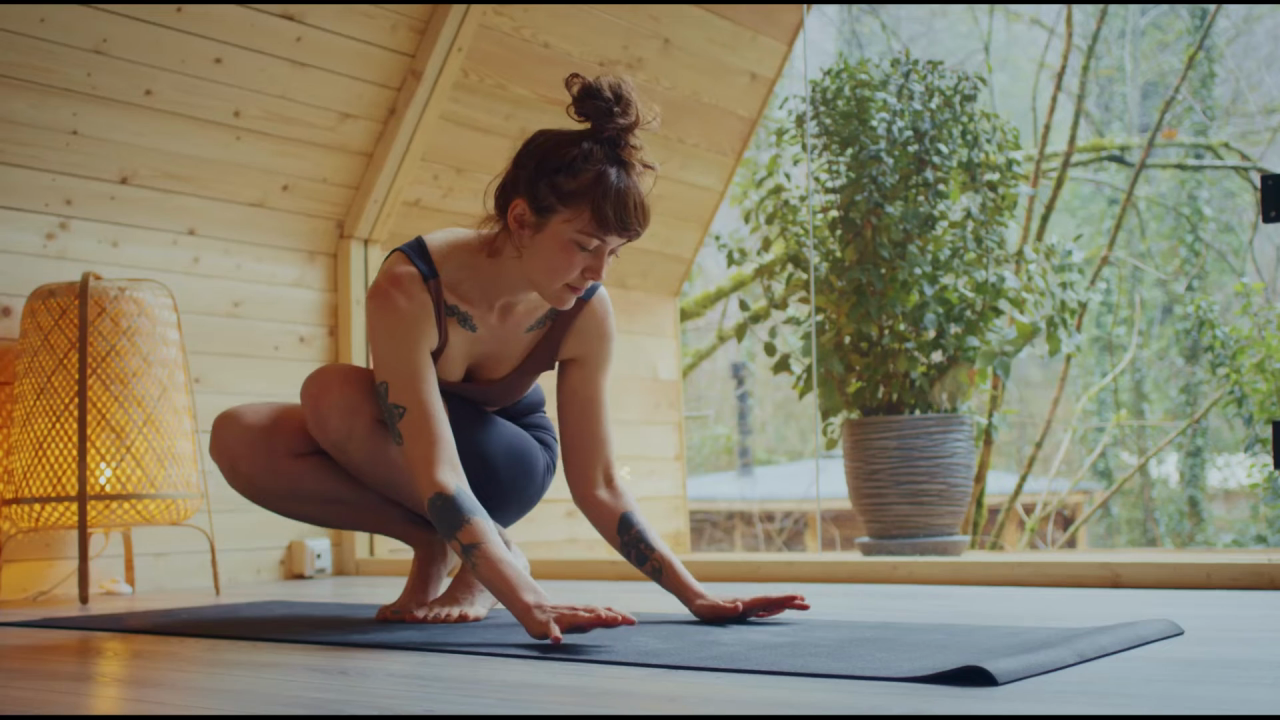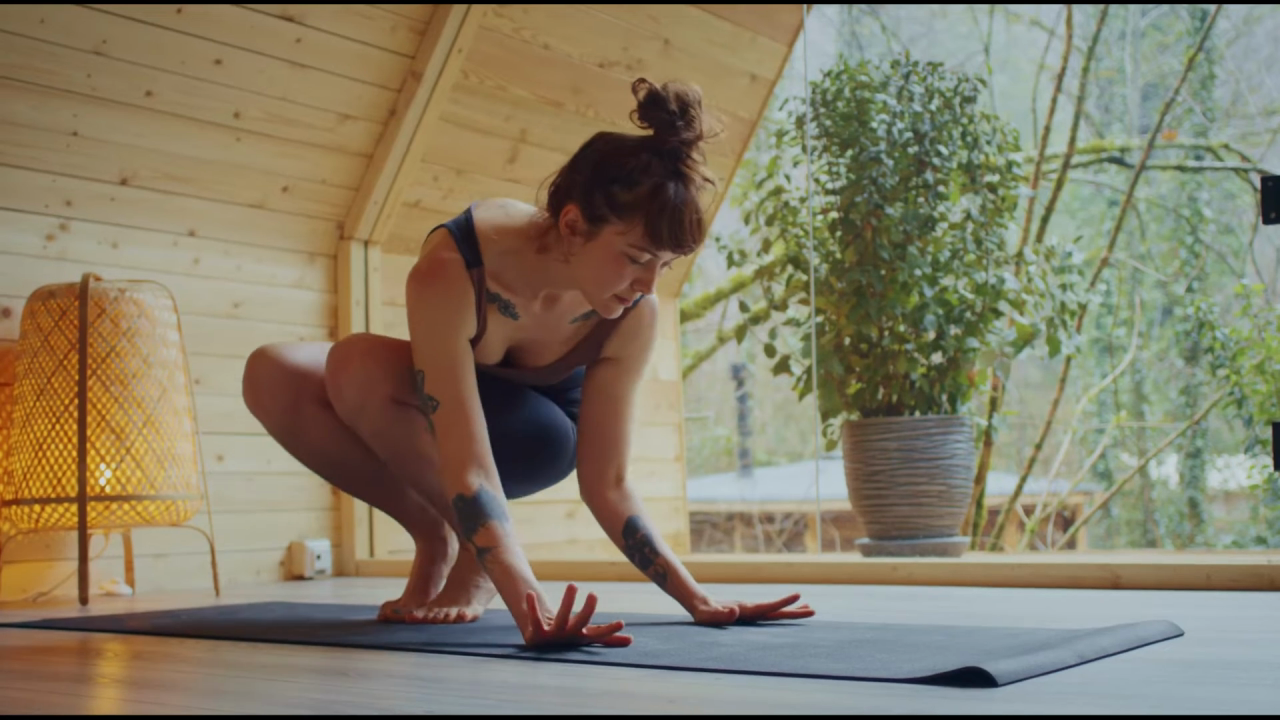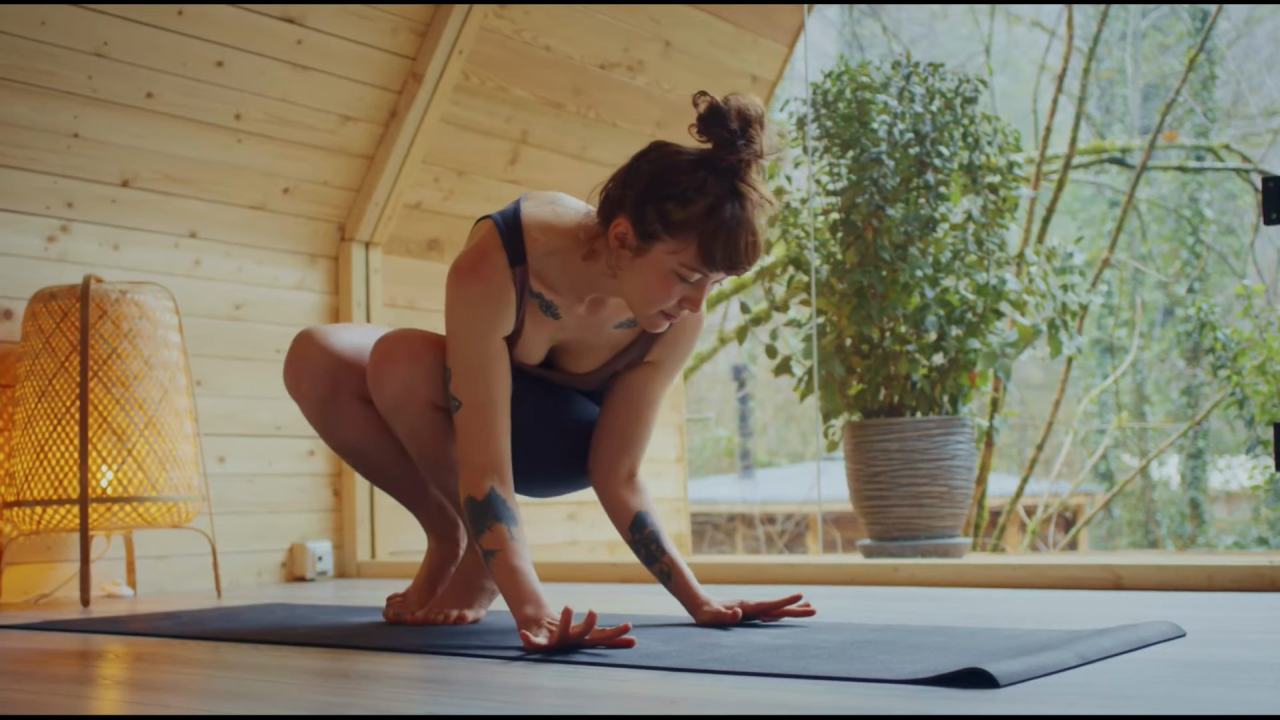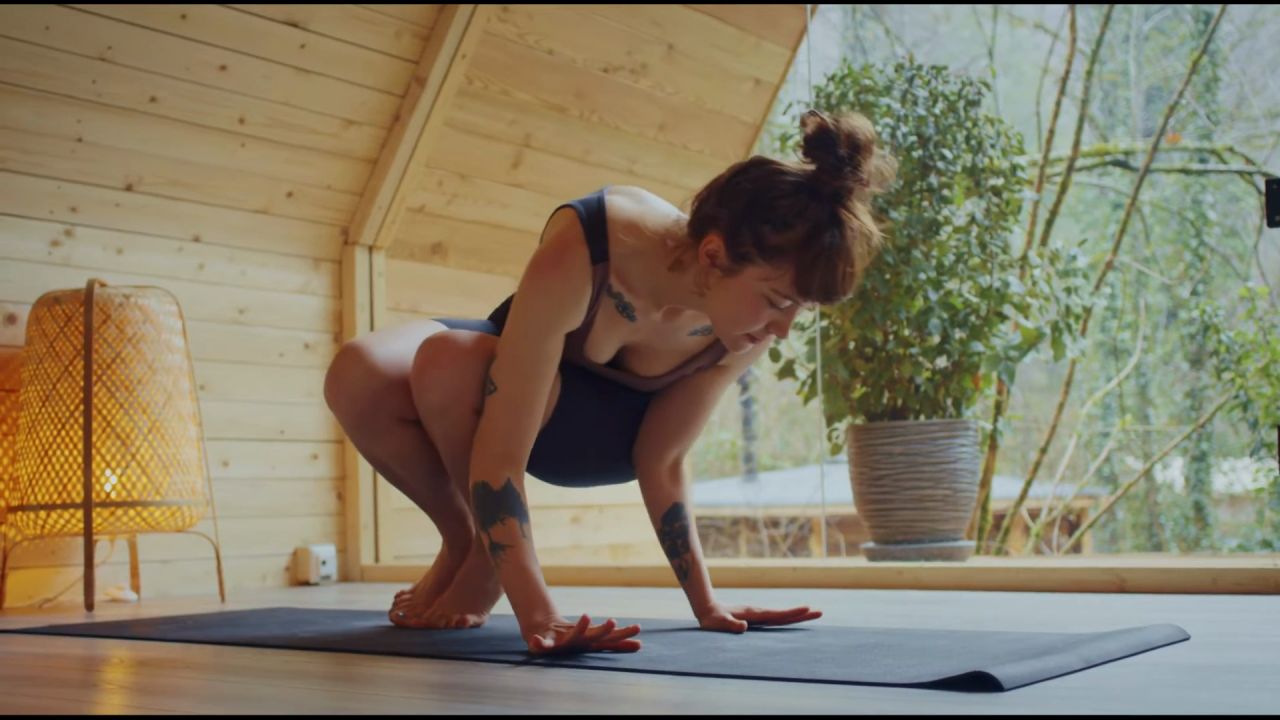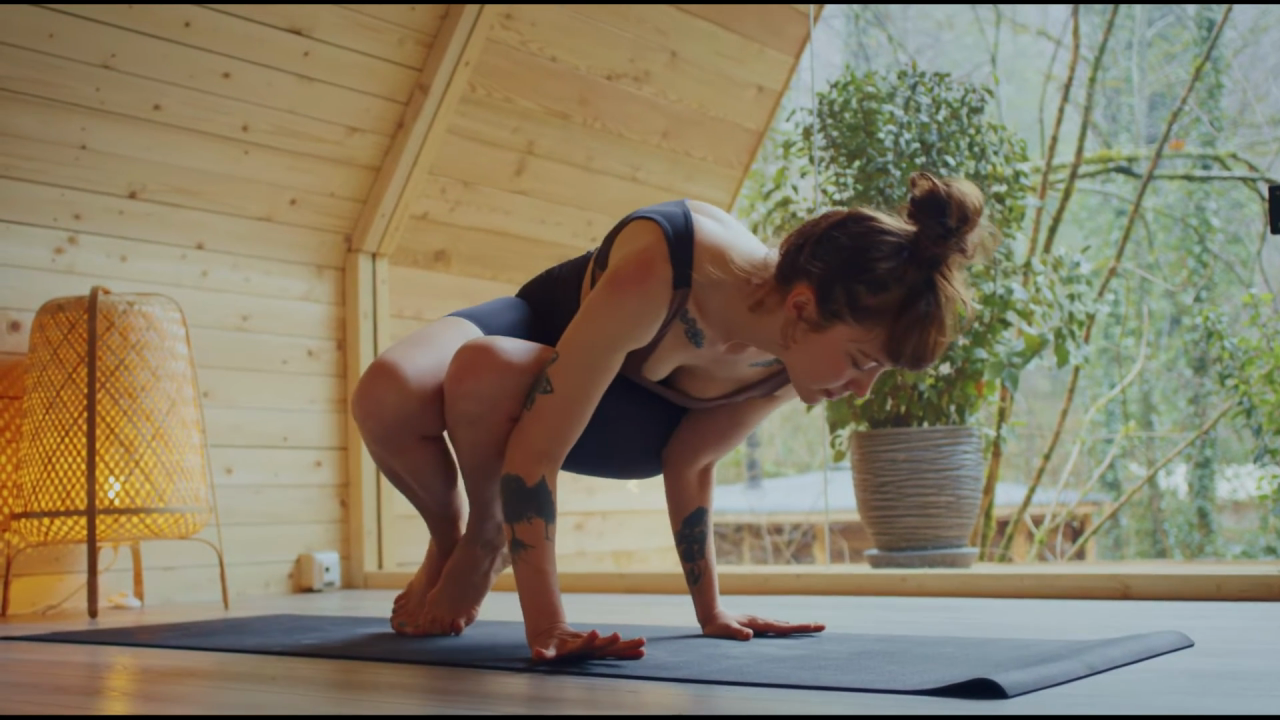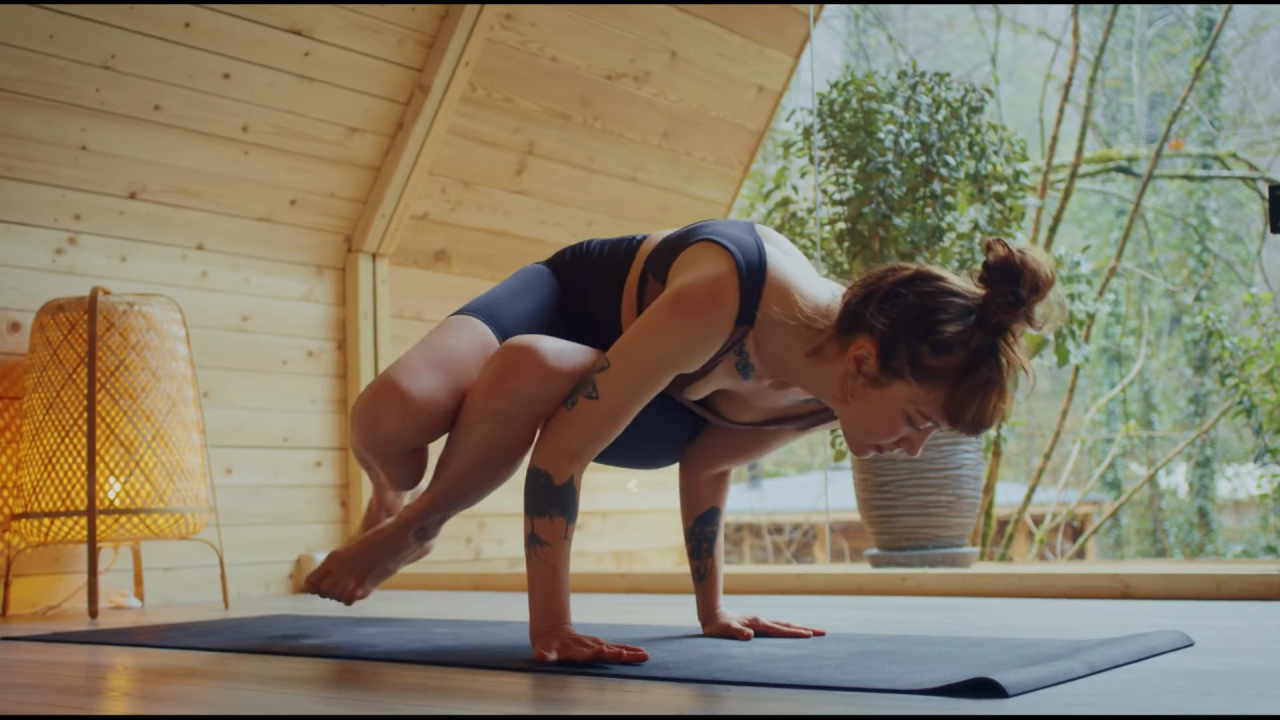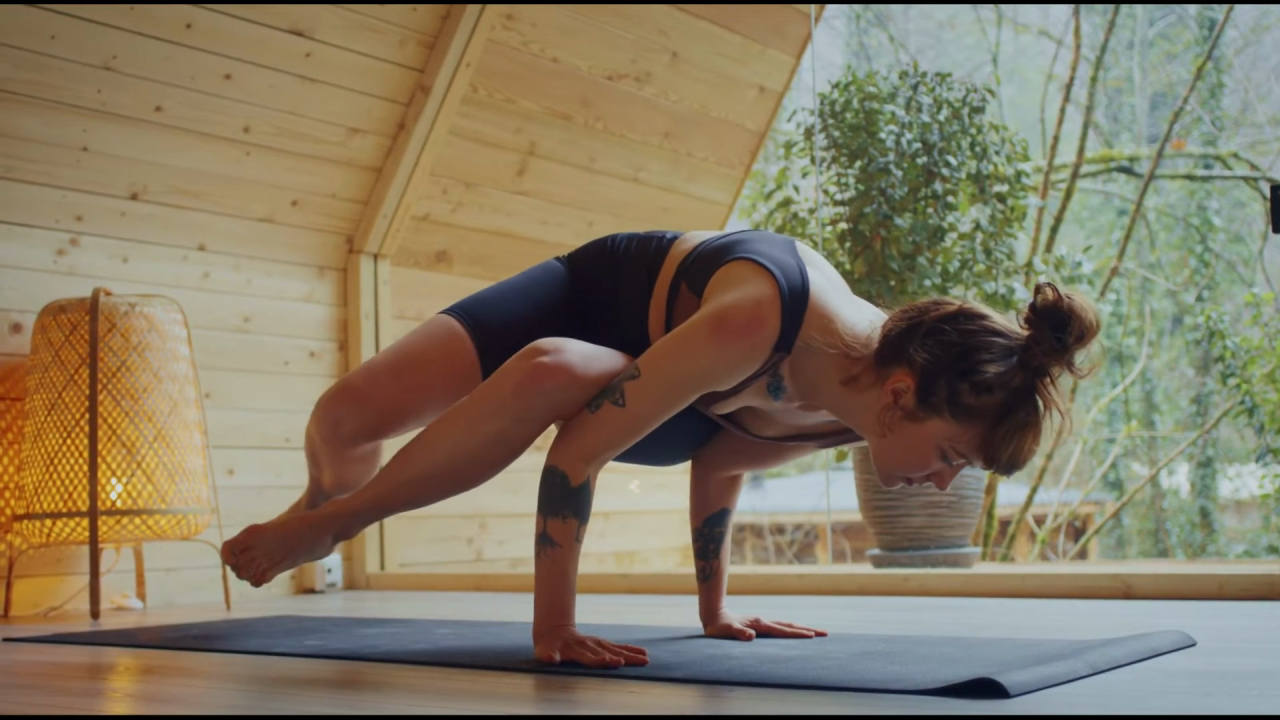
dt=0.7s
person 1, frame 1
left shoulder: (586, 315)
right shoulder: (406, 290)
left elbow: (597, 486)
right elbow: (436, 476)
left wrist: (693, 594)
right wrist: (529, 604)
left hip: (509, 459)
right hip: (401, 460)
left knee: (332, 397)
right knee: (240, 442)
left ankle: (490, 552)
right ankle: (431, 544)
person 1, frame 2
left shoulder: (634, 317)
right shoulder: (449, 272)
left elbow: (606, 485)
right elbow: (469, 469)
left wrist: (696, 599)
right wrist: (530, 607)
left hip: (540, 433)
right hip: (434, 417)
left knee: (358, 369)
right knee: (272, 376)
left ankle: (474, 559)
right ankle: (436, 538)
person 1, frame 3
left shoulder: (676, 324)
right shoulder: (493, 265)
left elbow: (617, 478)
right elbow: (486, 468)
left wrist: (698, 601)
right wrist: (533, 612)
left hip: (567, 437)
right hip: (462, 416)
left knee: (404, 366)
right knee: (316, 360)
left ankle: (482, 561)
right ankle: (447, 538)
person 1, frame 4
left shoulder: (743, 322)
right shoulder: (577, 255)
left elbow: (661, 461)
right elbow: (500, 455)
left wrist: (705, 602)
right wrist: (538, 617)
left hip: (603, 431)
right hip: (509, 362)
right knee: (358, 374)
left ankle: (486, 561)
right ankle: (464, 542)
person 1, frame 5
left shoulder: (799, 353)
right shoulder: (654, 273)
left elbow: (689, 464)
right elbow: (535, 447)
left wrist: (711, 609)
right wrist: (546, 625)
left hip: (629, 413)
right hip: (541, 331)
right knee: (388, 393)
left ankle: (486, 542)
right ankle: (456, 540)
person 1, frame 6
left shoulder: (835, 389)
right shoulder: (718, 299)
left elbow: (707, 461)
right elbow: (561, 446)
left wrist: (711, 608)
right wrist: (549, 626)
left hip: (651, 403)
right hip: (572, 295)
right knee: (388, 415)
right ankle: (396, 510)
person 1, frame 7
left shoulder: (862, 403)
right shoulder: (755, 321)
left elbow: (719, 463)
right elbow: (577, 447)
left wrist: (715, 609)
right wrist: (554, 624)
left hip: (665, 392)
right hip: (593, 292)
right knee: (350, 414)
left ankle: (340, 523)
right ankle: (327, 508)
